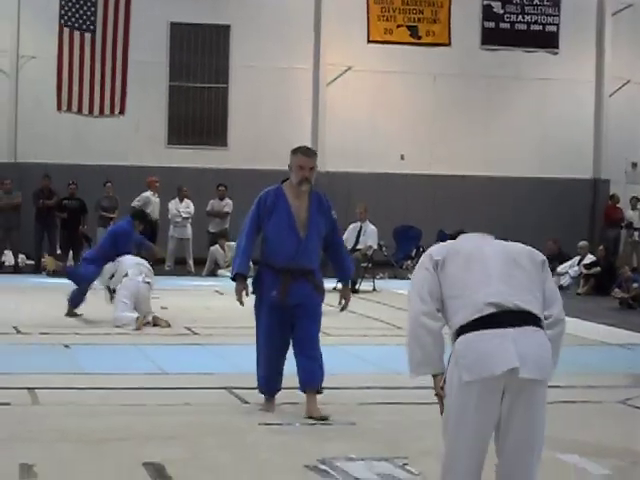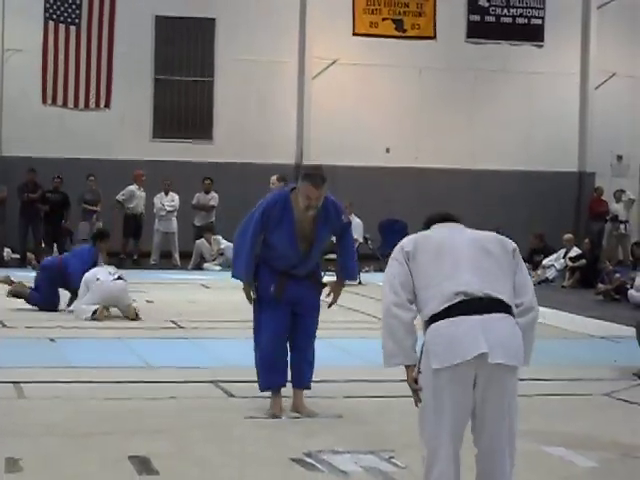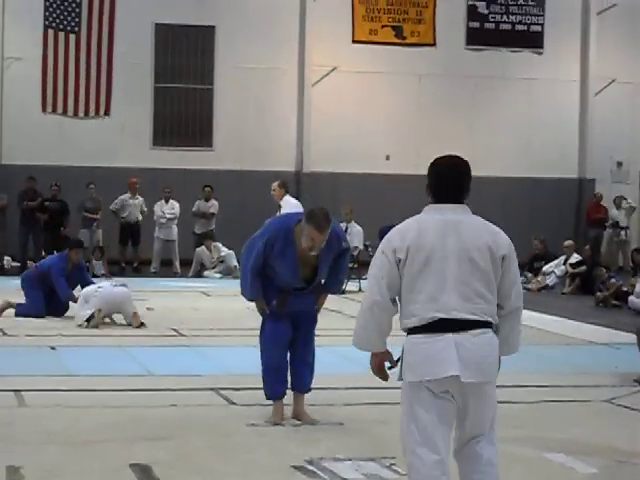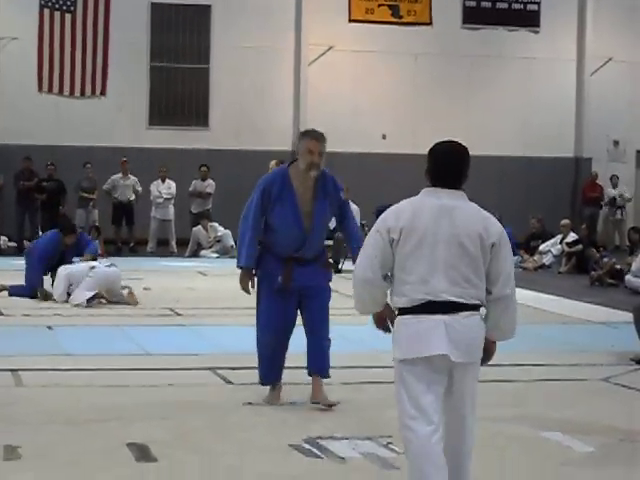
dt=0.4s
person 1, frame 1
left shoulder: (438, 253)
right shoulder: (529, 253)
left elbow: (423, 315)
right elbow: (555, 315)
left wrist: (436, 371)
left hip: (475, 352)
right hip: (532, 348)
left knee: (462, 454)
right knee: (522, 454)
person 1, frame 2
left shoulder: (410, 245)
right shoulder: (501, 242)
left elbow: (396, 307)
right elbow: (527, 305)
left wrist: (410, 363)
right wrist: (518, 355)
left hip: (449, 337)
right hip: (503, 333)
left knee: (442, 441)
right knee: (497, 440)
person 1, frame 3
left shoulder: (403, 235)
right shoulder: (495, 237)
left elbow: (378, 299)
right elbow: (511, 303)
left wrist: (377, 347)
right wrist: (499, 350)
left hip: (427, 351)
right hip: (479, 348)
left knee: (426, 449)
right knee: (478, 439)
person 1, frame 4
left shoulder: (397, 216)
right shoulder: (487, 223)
left elbow: (367, 274)
right elbow: (502, 289)
left wrist: (377, 307)
right wrist: (493, 334)
left hip: (417, 330)
right hip: (465, 329)
left knee: (422, 424)
right knee: (460, 419)
person 2, frame 1
left shoulder: (322, 204)
right shoulder: (268, 199)
left elbow: (335, 245)
right elbow: (247, 237)
left wrist: (345, 282)
right wrist: (240, 276)
left hip: (309, 284)
right hip: (274, 282)
left knee: (309, 344)
right knee: (271, 344)
left ankle: (311, 404)
right ankle: (269, 394)
person 2, frame 2
left shoulder: (333, 208)
right shoulder: (273, 204)
left elbow: (345, 242)
right elbow: (246, 237)
left wrist: (341, 279)
right wrist: (246, 278)
left hip: (307, 281)
right hip: (272, 279)
left knee: (304, 339)
right knee: (271, 338)
left ankle: (298, 398)
right ankle: (275, 397)
person 2, frame 3
left shoulder: (337, 236)
right shoulder: (275, 231)
left elbow: (341, 260)
right elbow: (249, 261)
left wrist: (327, 291)
right wrist: (256, 297)
left hip: (308, 295)
right hip: (275, 294)
left knee: (304, 346)
right knee: (275, 346)
left ankle: (299, 405)
right ankle: (277, 405)
person 2, frame 4
left shoulder: (330, 184)
right shoulder: (272, 182)
left elbow: (347, 223)
right elbow: (250, 224)
right wrist: (246, 267)
left hip: (314, 268)
right hip: (276, 268)
left knee: (318, 328)
right knee: (272, 330)
left ankle: (318, 388)
right ankle: (274, 386)
